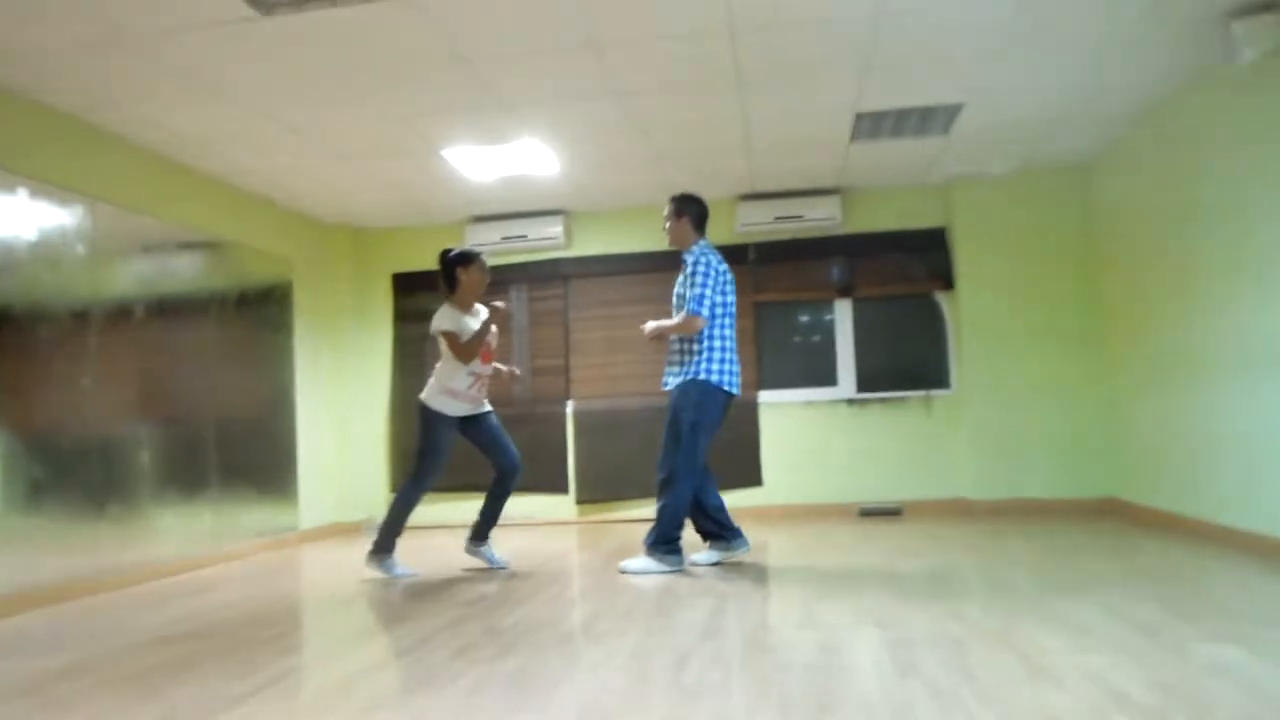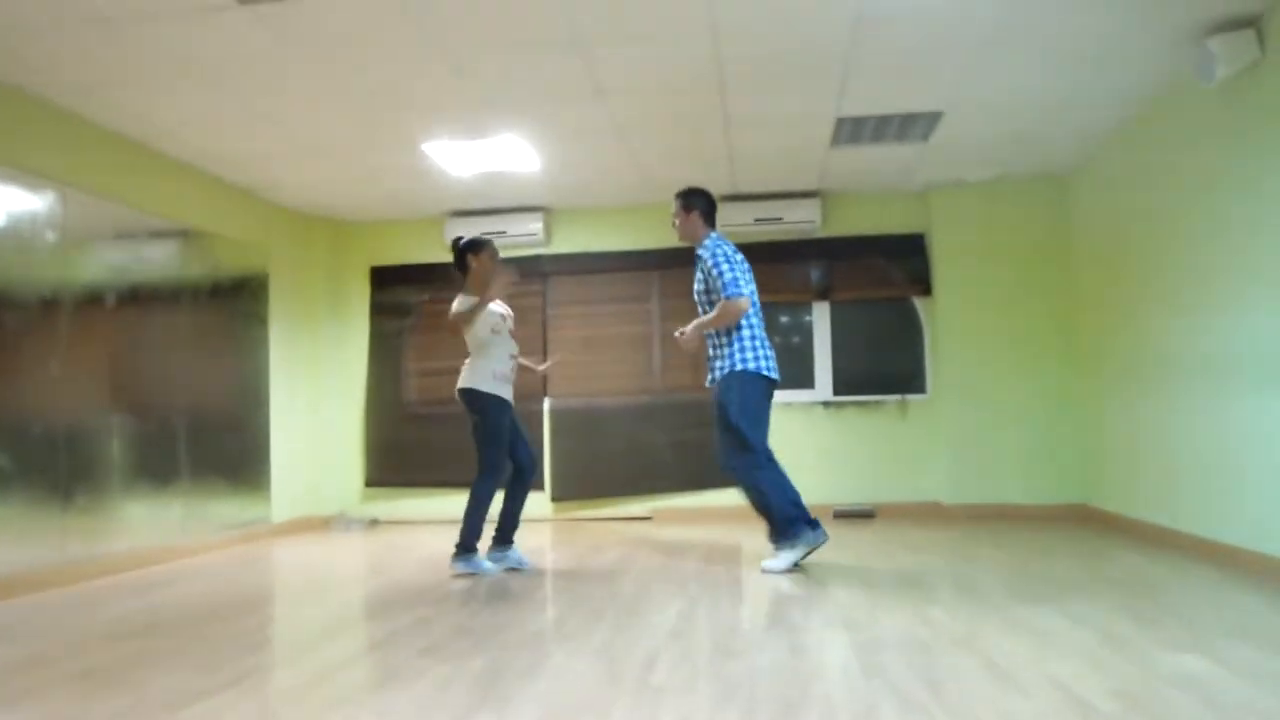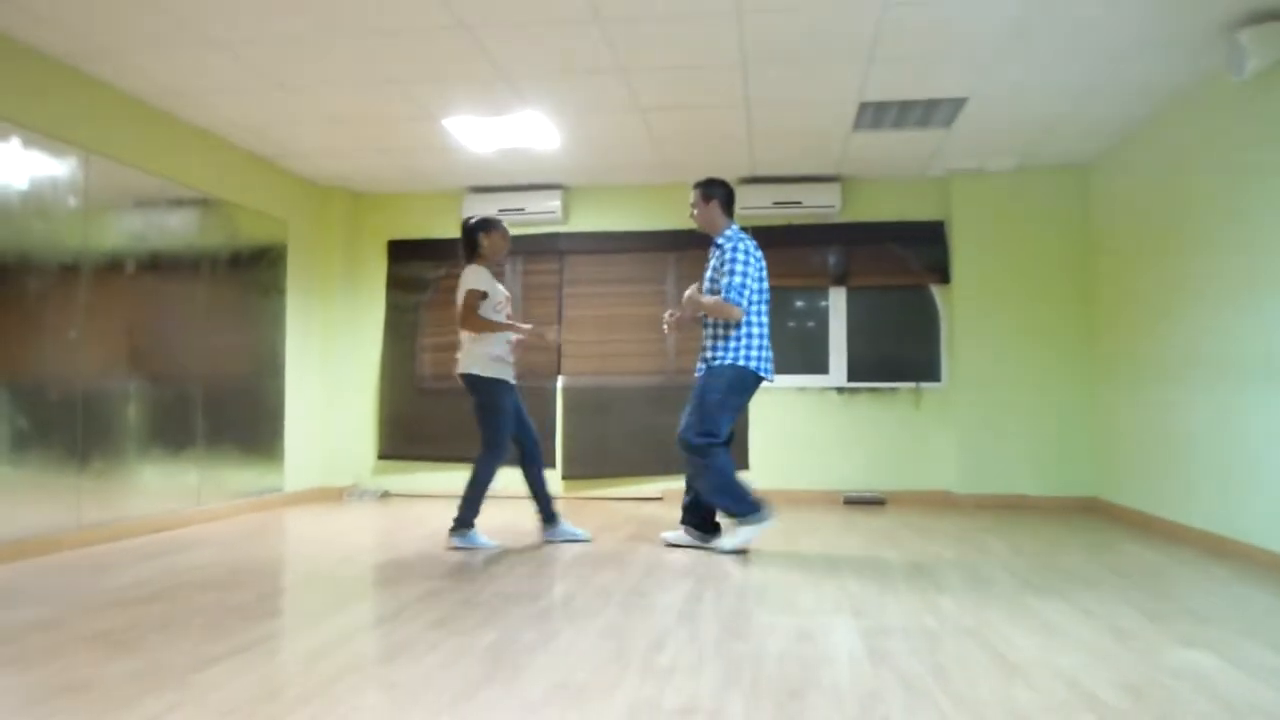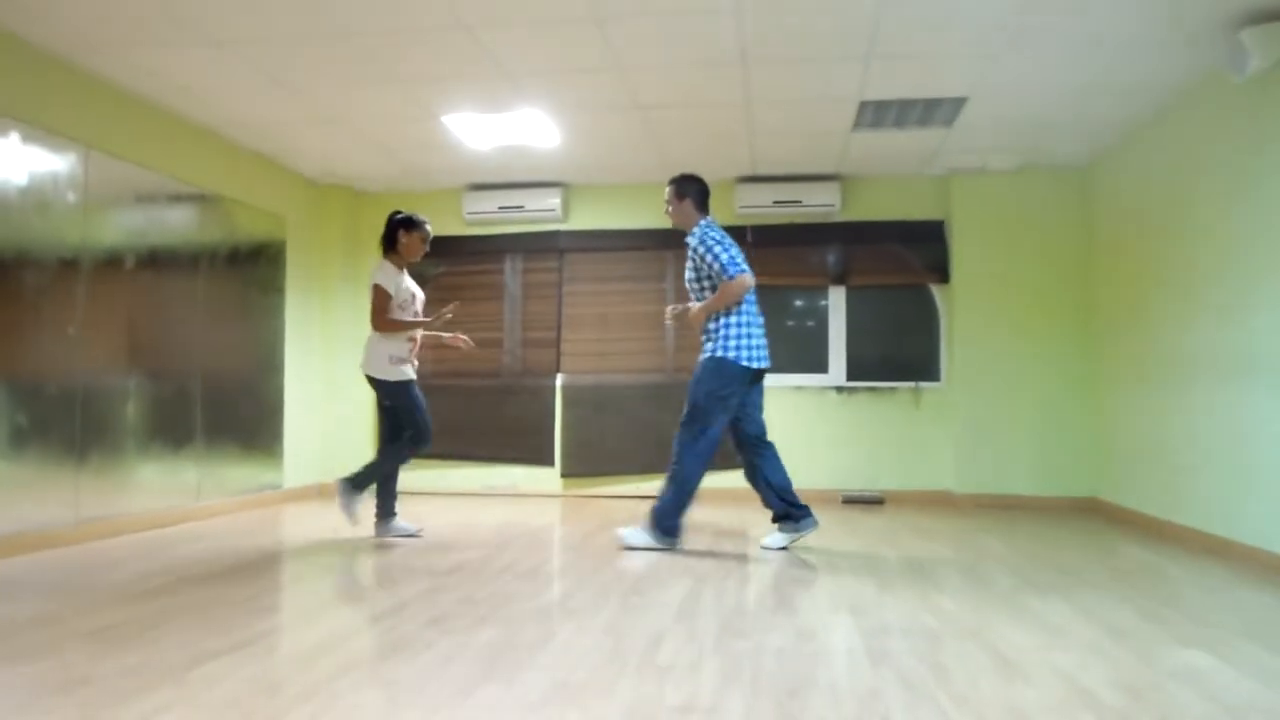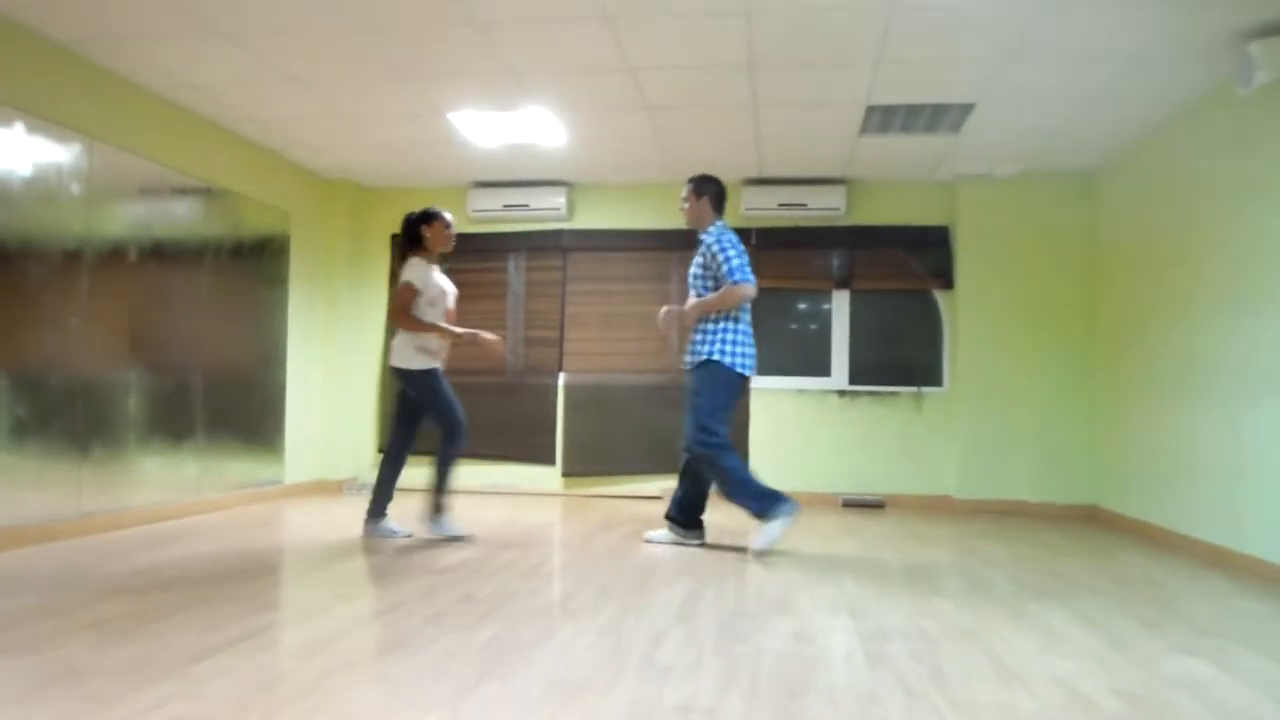
dt=0.7s
person 1, frame 1
left shoulder: (702, 262)
right shoulder: (701, 264)
left elbow: (690, 322)
left wrist: (656, 328)
right wrist: (667, 331)
left hip: (702, 378)
right hip: (698, 379)
left knee: (677, 464)
right knee: (688, 463)
left ankle: (663, 550)
right ankle: (723, 537)
person 1, frame 2
left shoulder: (714, 253)
right shoulder: (719, 253)
left elbow: (737, 306)
left wrist: (697, 328)
right wrist: (699, 333)
left hip: (741, 368)
right hip: (740, 368)
left knee: (743, 454)
right knee: (743, 454)
left ankle: (793, 530)
right ankle: (800, 527)
person 1, frame 3
left shoulder: (738, 248)
right shoulder: (722, 248)
left elbow: (731, 310)
left wrist: (693, 300)
right wrist: (684, 314)
left hip: (737, 361)
right hip: (722, 361)
left knee: (696, 439)
right knee: (698, 438)
left ankle: (748, 514)
right ankle: (698, 526)
person 1, frame 4
left shoulder: (706, 240)
right shoulder: (711, 239)
left elbow: (743, 281)
left wrist: (702, 309)
right wrist: (688, 312)
left hip: (726, 352)
right hip: (746, 353)
left knee: (694, 438)
right knee: (751, 439)
left ankle: (663, 528)
right ankle: (793, 517)
person 1, frame 5
left shoulder: (718, 241)
right shoulder: (713, 243)
left elbow: (744, 288)
left wrist: (696, 306)
right wrist: (679, 314)
left hip: (718, 357)
right hip: (713, 358)
left knee: (705, 441)
right knee: (699, 443)
left ankle: (772, 505)
right ankle: (683, 523)
person 2, frame 1
left shoulder: (480, 310)
right shoulder: (445, 316)
right elbow: (464, 355)
left wrist: (499, 368)
right wrist: (490, 320)
left hip: (476, 407)
right hip: (442, 405)
left knee: (510, 464)
right knee: (423, 478)
left ankle: (479, 538)
right ankle: (381, 551)
person 2, frame 2
left shoulder: (492, 297)
right shoulder: (467, 301)
right elbow: (456, 322)
left wrist: (532, 366)
right wrist: (487, 298)
left hip: (496, 392)
right hip: (481, 389)
left knee: (526, 466)
right knee: (494, 468)
left ankle: (502, 544)
right ankle: (465, 553)
person 2, frame 3
left shoulder: (487, 277)
right shoulder: (476, 274)
right elbow: (466, 320)
left wrist: (528, 334)
right wrist: (517, 328)
left hip: (497, 372)
right hip: (484, 371)
left knee: (529, 444)
right knee: (497, 446)
left ankle: (550, 522)
right ankle: (462, 528)
person 2, frame 4
left shoulder: (402, 276)
right shoulder: (385, 272)
right elbow: (380, 323)
left wrist: (443, 336)
right wrist: (429, 322)
left hip: (400, 369)
right hip: (388, 369)
left knee: (396, 439)
right knee: (420, 433)
left ankle: (386, 517)
right ankle: (354, 485)
person 2, frame 5
left shoulder: (435, 272)
right shoulder: (416, 267)
right elbow: (398, 316)
left wrist: (475, 335)
right wrist: (443, 330)
left hip: (425, 365)
right hip: (414, 363)
left knee: (403, 439)
right knee: (455, 428)
left ankle: (375, 517)
right ankle: (436, 510)
